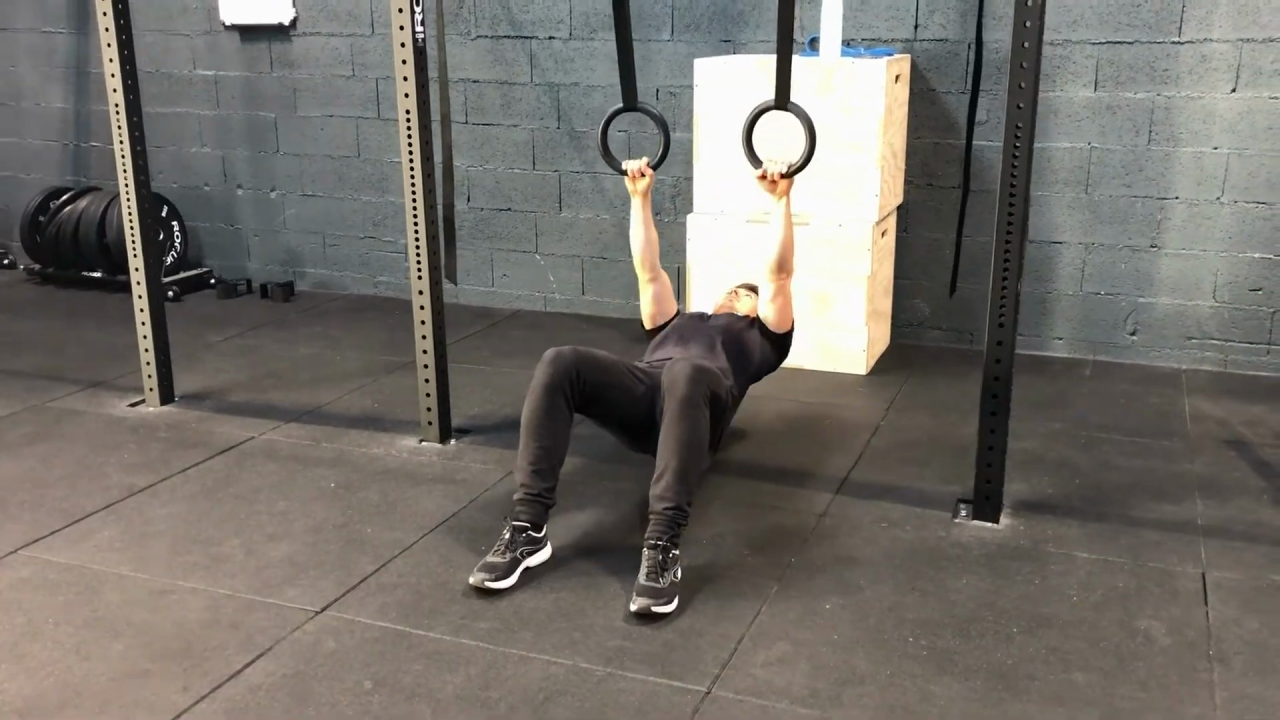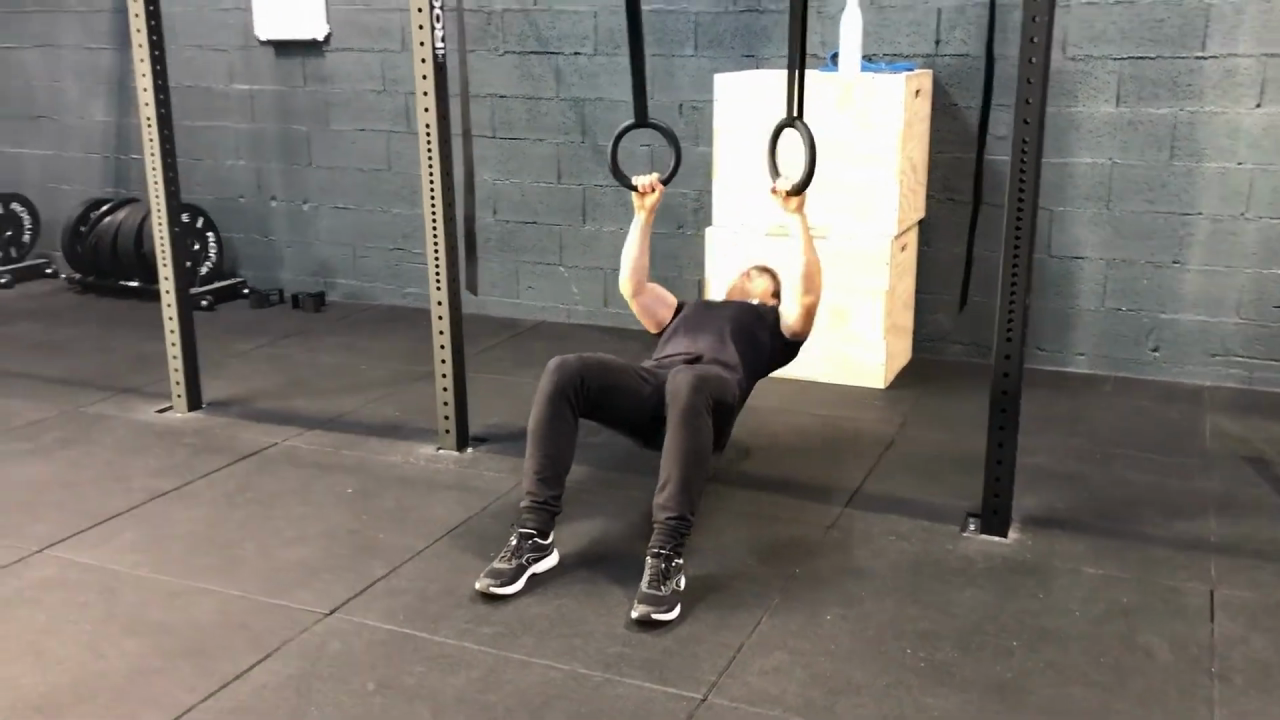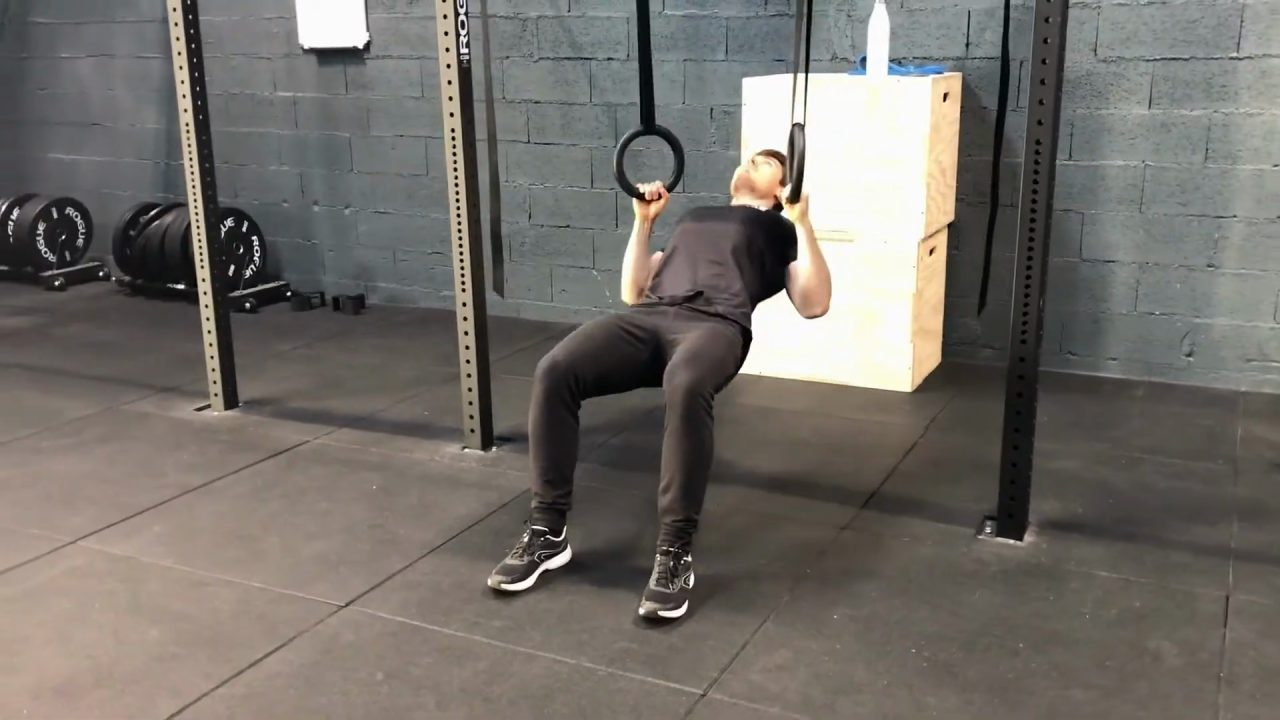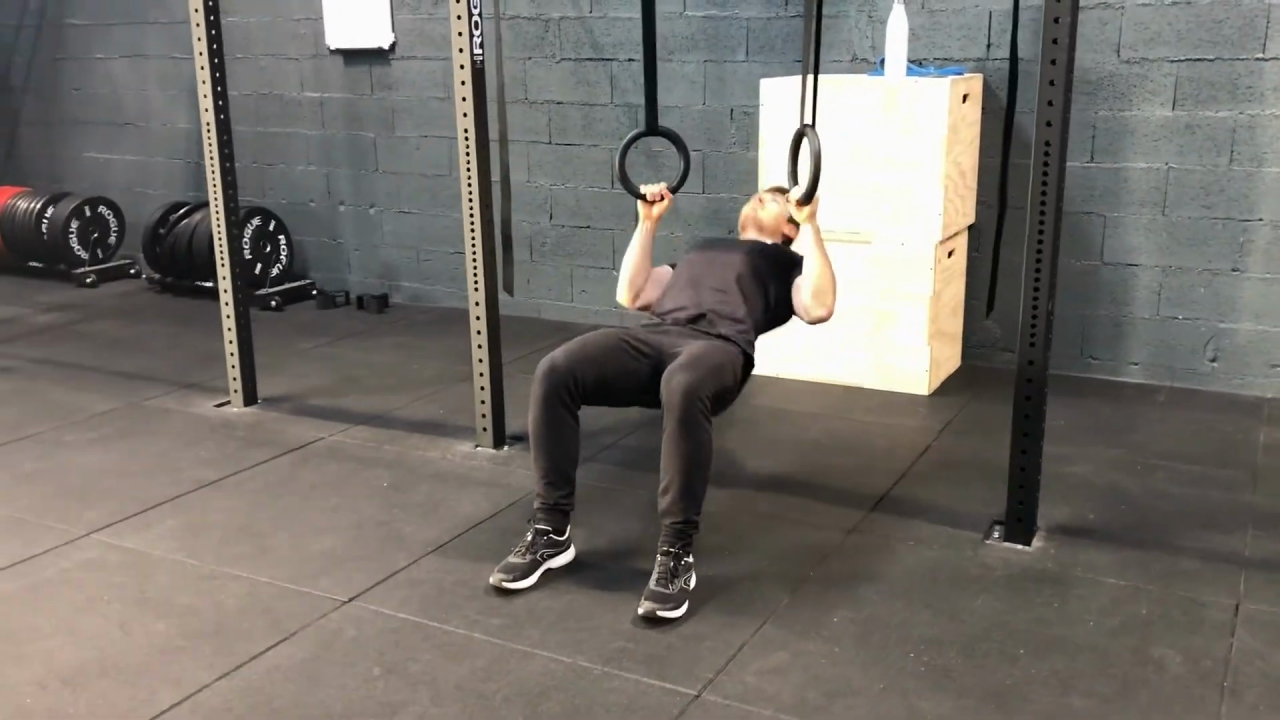
dt=0.4s
person 1, frame 1
left shoulder: (762, 337)
right shoulder: (679, 322)
left elbow: (777, 276)
right elbow: (648, 271)
left wrist: (781, 199)
right wrist: (640, 196)
left hip: (700, 395)
right hip: (640, 391)
left knee: (685, 375)
right knee: (558, 364)
left ankle: (662, 546)
right ankle: (527, 527)
person 1, frame 2
left shoulder: (771, 329)
right shoulder: (693, 312)
left elbow: (805, 297)
right elbow: (632, 285)
left wrist: (796, 215)
right wrist: (645, 213)
left hip: (710, 393)
right hip: (650, 385)
left knee: (688, 386)
right knee: (563, 373)
left ankle: (665, 556)
right ankle: (534, 534)
person 1, frame 3
left shoulder: (778, 230)
right shoulder: (695, 218)
left elbow: (814, 304)
right elbow: (633, 289)
left wrist: (802, 220)
right wrist: (643, 221)
left hip: (716, 324)
right hip: (650, 317)
left knee: (687, 386)
right knee: (554, 372)
left ankle: (675, 552)
right ankle: (547, 531)
person 1, frame 4
left shoulder: (785, 262)
right shoulder: (703, 248)
left elbow: (818, 309)
right elbow: (630, 295)
left wrist: (809, 225)
right wrist: (647, 223)
left hip: (718, 345)
right hip: (655, 337)
left knee: (683, 388)
right knee: (555, 372)
left ankle: (676, 555)
right ankle: (550, 531)
